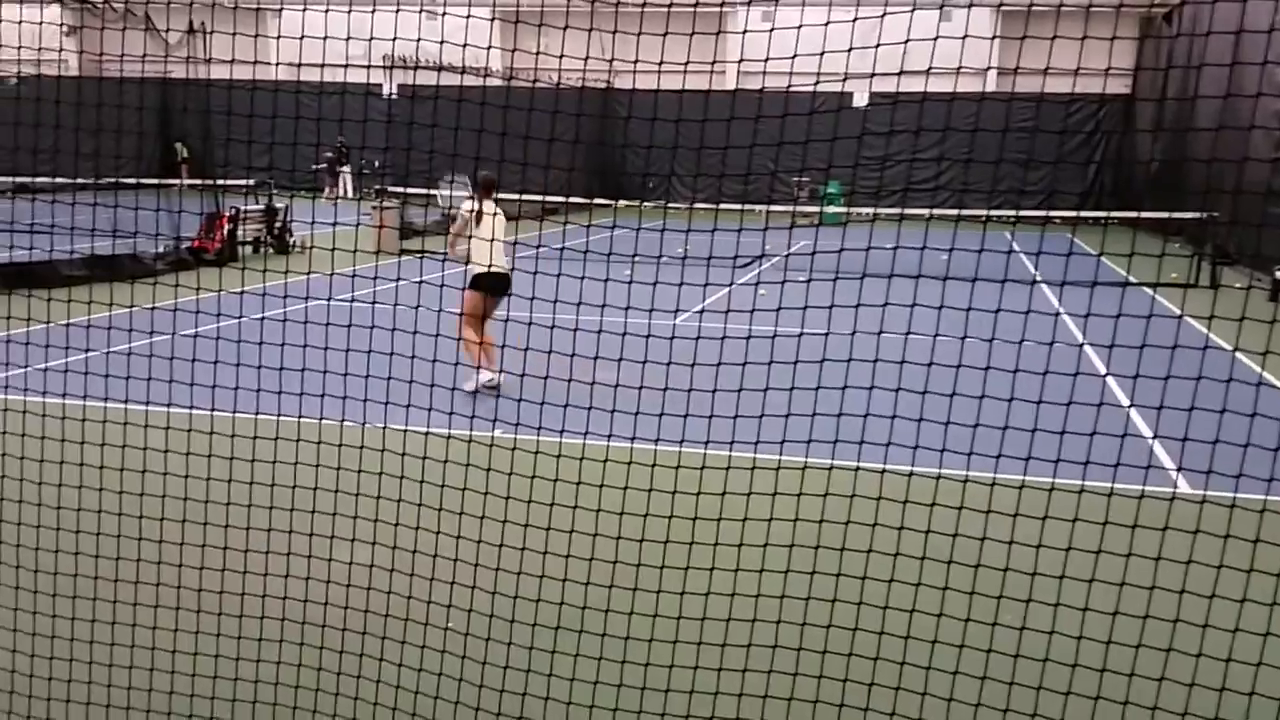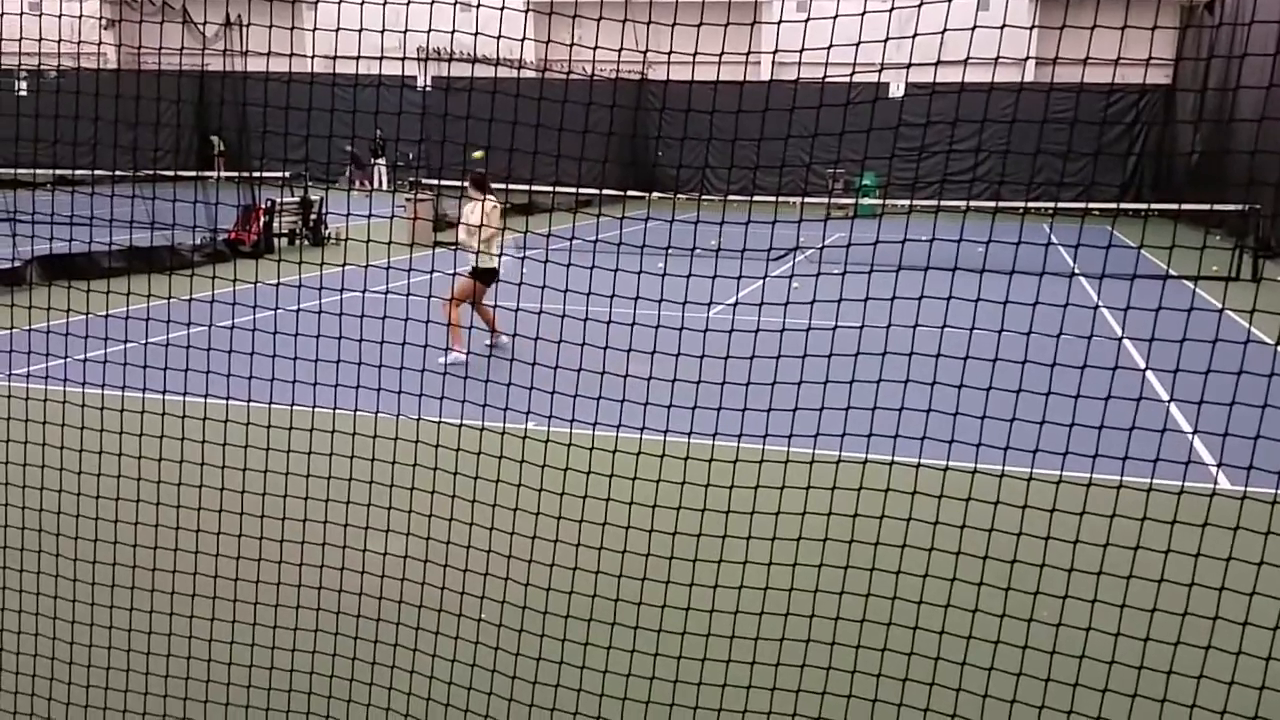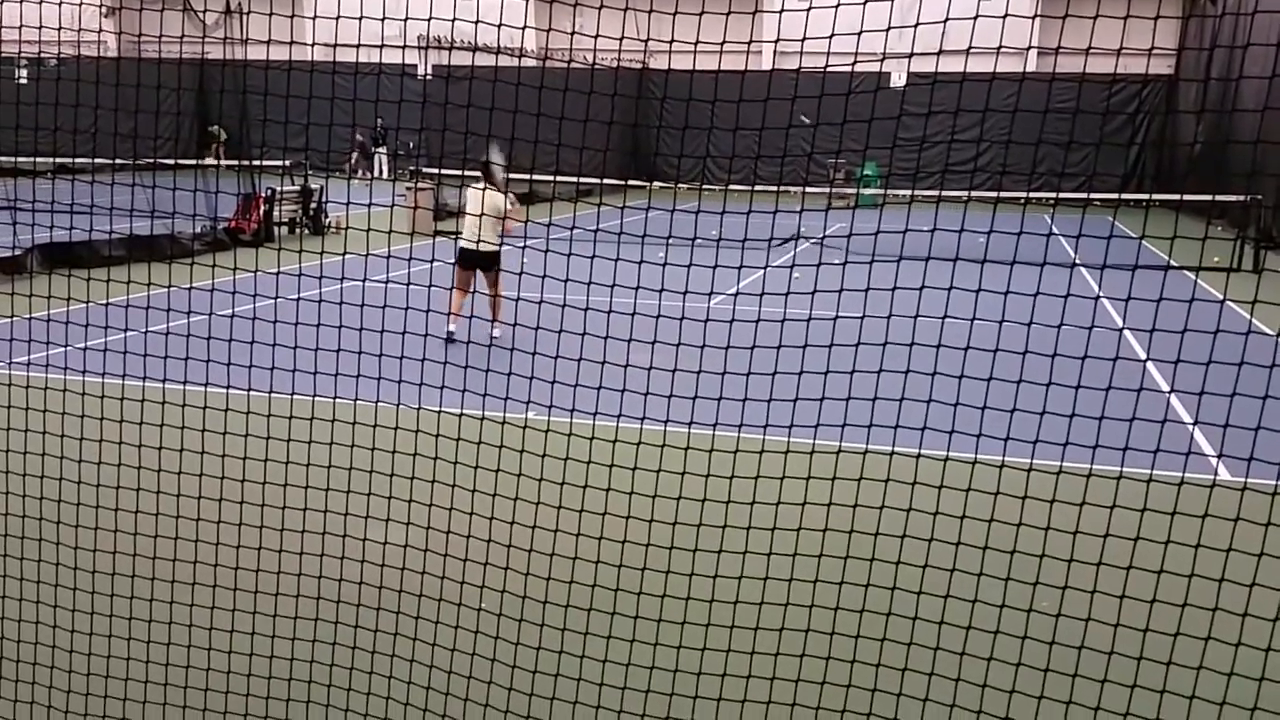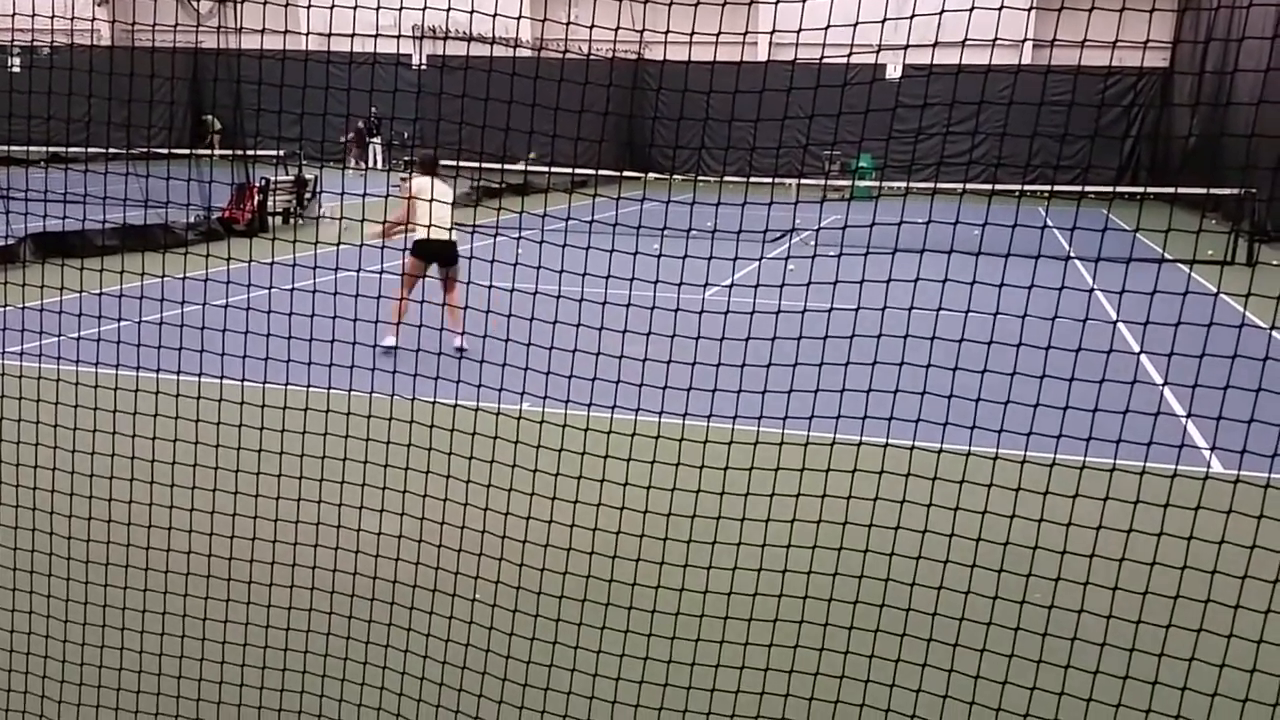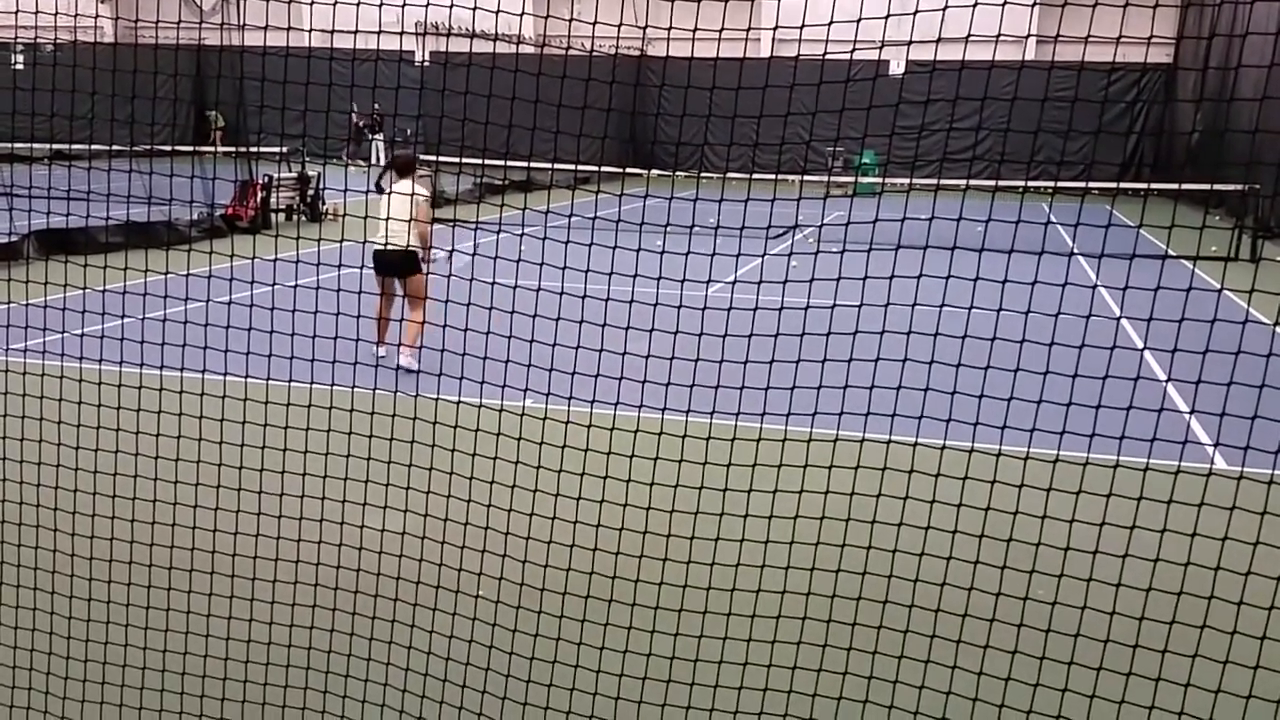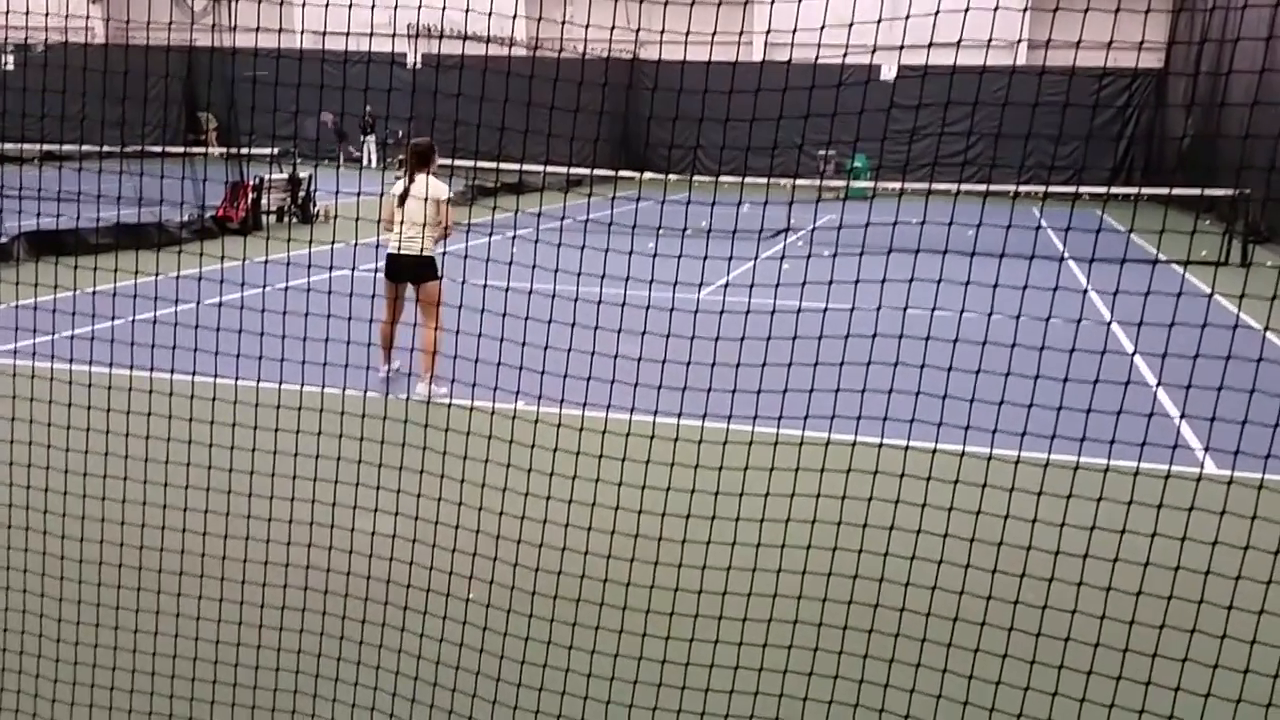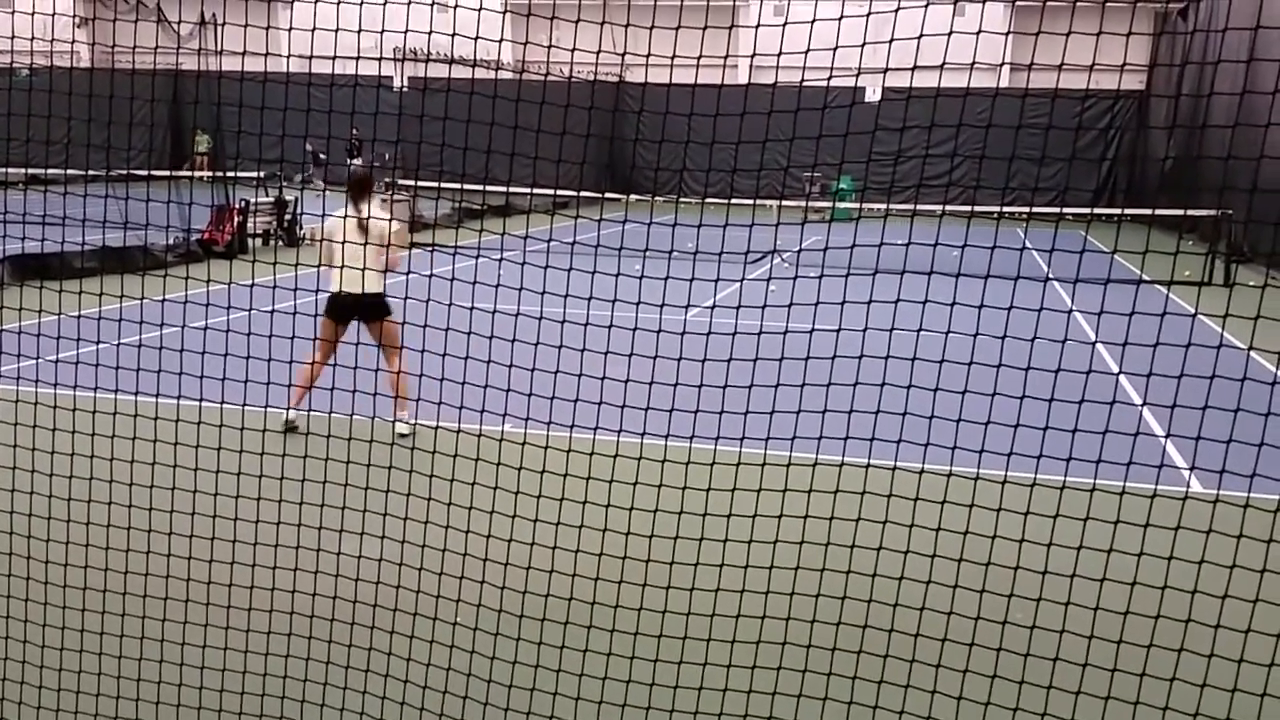
dt=0.7s
person 1, frame 1
left shoulder: (470, 207)
right shoulder: (500, 214)
left elbow: (455, 233)
left wrist: (451, 247)
right wrist: (466, 251)
left hip: (484, 276)
right hip: (503, 276)
left knee: (466, 326)
right knee: (480, 324)
left ankle: (482, 371)
right ankle: (491, 373)
person 1, frame 2
left shoulder: (490, 203)
right shoulder: (469, 207)
left elbow: (495, 231)
right elbow: (462, 233)
left wrist: (475, 243)
right wrist: (464, 239)
left hip: (485, 266)
right hip: (479, 264)
left knee: (451, 303)
right knee: (475, 301)
left ankle: (457, 350)
right ankle: (498, 336)
person 1, frame 3
left shoulder: (471, 189)
right shoulder: (501, 199)
right elbow: (506, 229)
right wrist: (515, 207)
left hip: (466, 249)
right hip: (488, 252)
left knee: (460, 290)
right knee: (494, 288)
left ankle: (451, 325)
right ankle: (495, 326)
person 1, frame 4
left shoulder: (414, 183)
right shoulder: (446, 188)
left elbow: (405, 217)
left wrist: (383, 230)
left hip: (424, 242)
right hip: (448, 243)
left knee: (405, 290)
right knee: (451, 291)
left ankle: (391, 336)
right ankle: (458, 337)
person 1, frame 5
left shoulder: (387, 193)
right shoulder: (420, 192)
right elbow: (423, 230)
right wrist: (424, 251)
left hip: (380, 252)
right hip: (405, 254)
left knee: (386, 297)
right knee: (417, 307)
left ankle: (381, 345)
right ankle: (406, 354)
person 1, frame 6
left shoulder: (398, 186)
right shoulder: (439, 188)
left elbow: (385, 224)
right elbow: (446, 230)
left hip: (395, 257)
right hip: (421, 260)
left knee: (392, 312)
right knee: (431, 322)
left ankle: (386, 365)
right ankle: (427, 382)
person 1, frame 7
left shoulder: (334, 220)
right shoulder: (386, 220)
left elbow: (326, 261)
right elbow: (392, 262)
left hip: (340, 296)
right hip: (371, 297)
left knee: (319, 357)
right knee: (395, 356)
left ankle: (292, 411)
right ankle: (402, 419)
